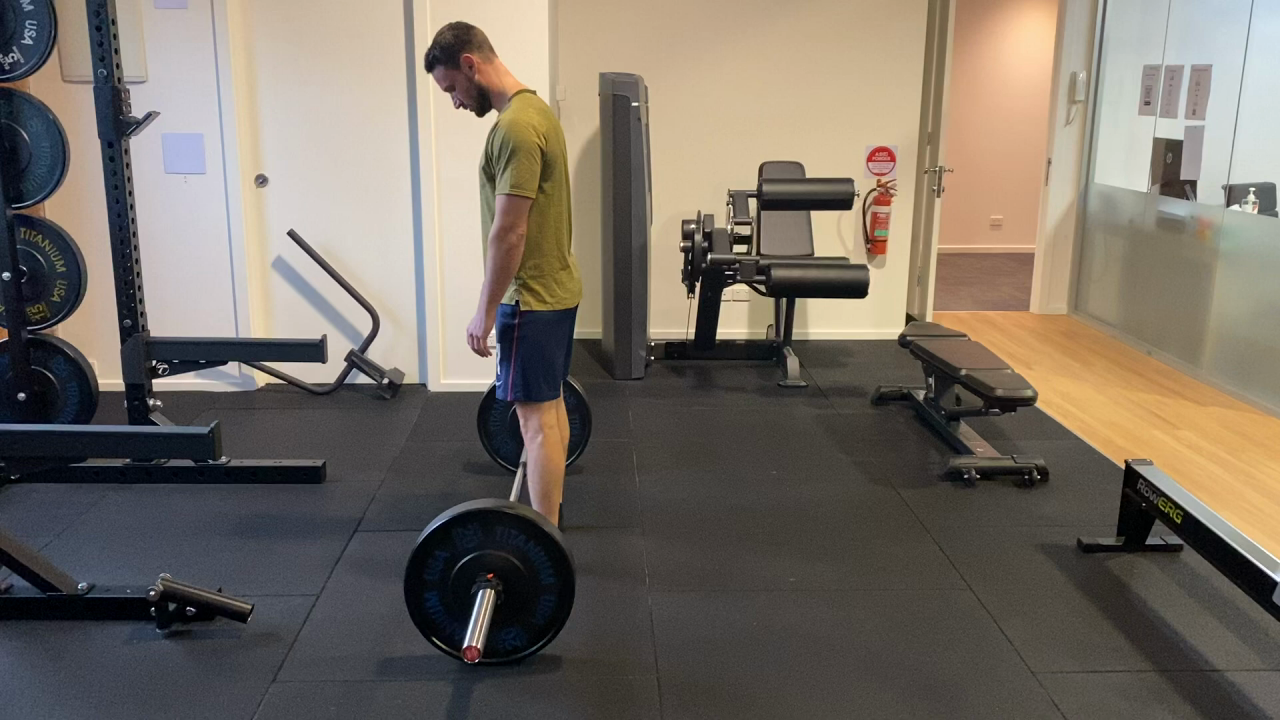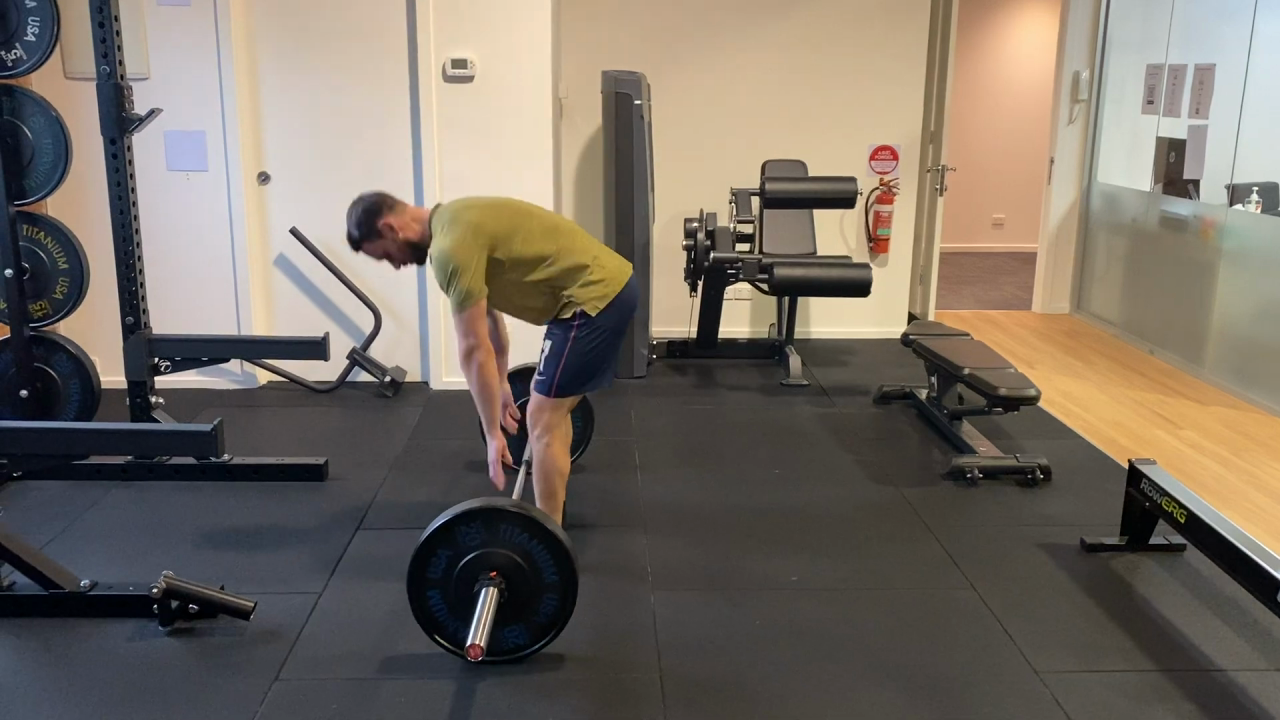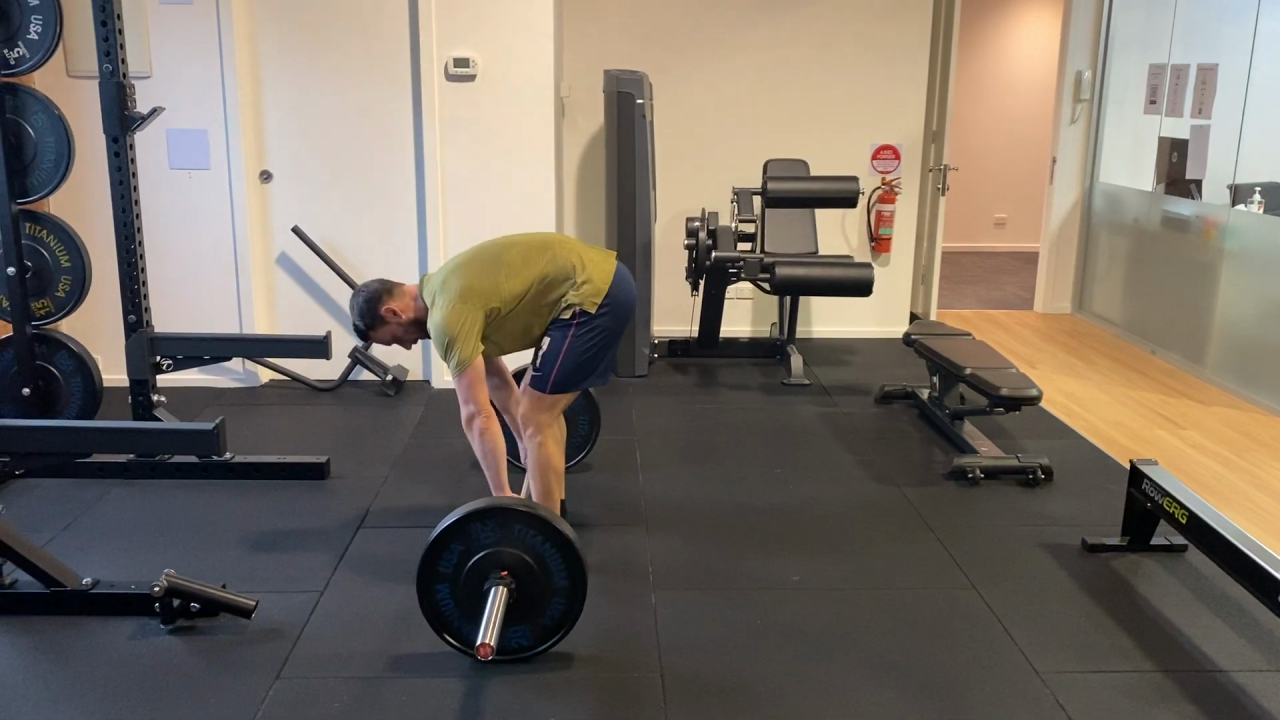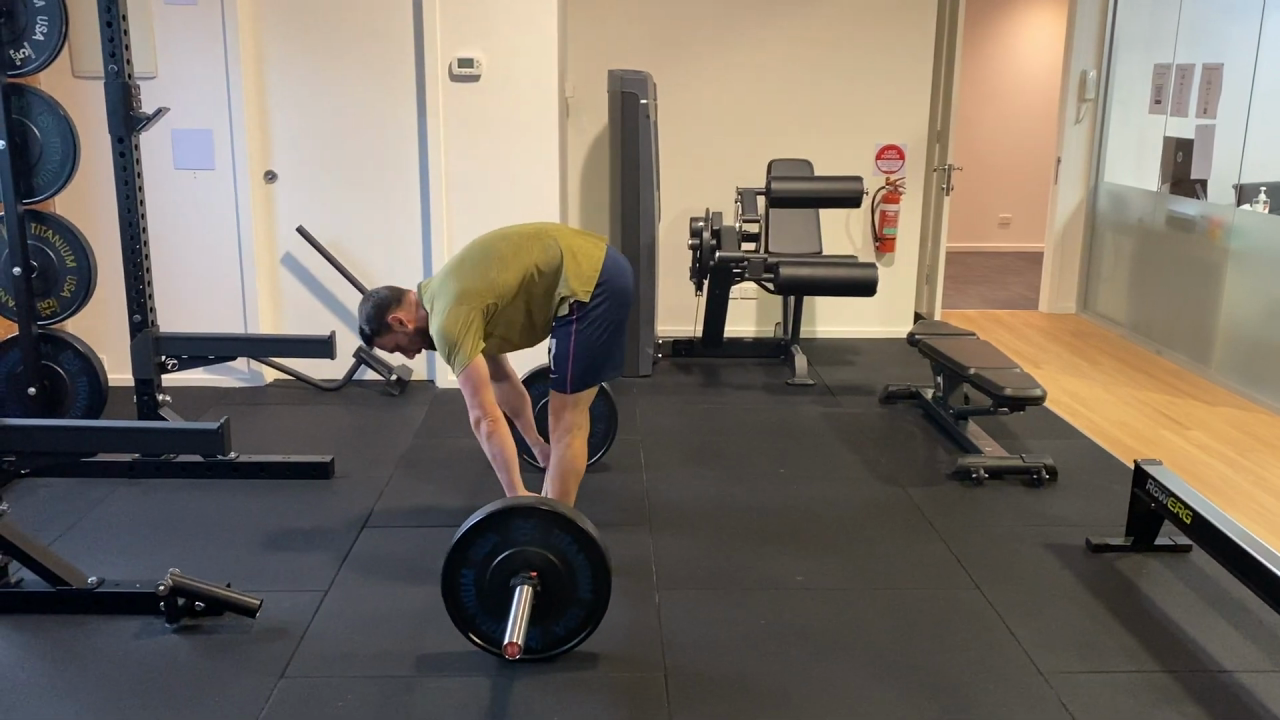
dt=0.5s
person 1, frame 1
left shoulder: (515, 126)
right shoulder: (531, 112)
left elbow: (509, 232)
left wrist: (485, 314)
left hip: (531, 297)
right hip: (552, 289)
left knee: (535, 415)
right knee: (549, 405)
right ankle: (549, 521)
person 1, frame 2
left shoulder: (451, 246)
right shoulder: (456, 224)
left elbow: (474, 349)
right elbow: (489, 322)
left wrist: (491, 430)
right wrist: (500, 389)
left hip: (595, 295)
right hip: (609, 284)
left knee: (542, 419)
right knee: (550, 413)
right ankle: (551, 520)
person 1, frame 3
left shoulder: (448, 318)
right shoulder: (444, 294)
left elbow: (477, 415)
right elbow: (495, 377)
left wrist: (502, 496)
right wrist: (525, 440)
left hip: (594, 293)
right hip: (605, 278)
left knee: (536, 417)
right knee: (542, 406)
right ankle: (552, 514)
person 1, frame 4
left shoulder: (448, 320)
right shoulder: (449, 300)
left elbow: (485, 417)
right elbow: (501, 380)
left wrist: (517, 495)
right wrist: (537, 444)
left hip: (588, 279)
right hip: (600, 266)
left knee: (565, 418)
right knee: (567, 407)
